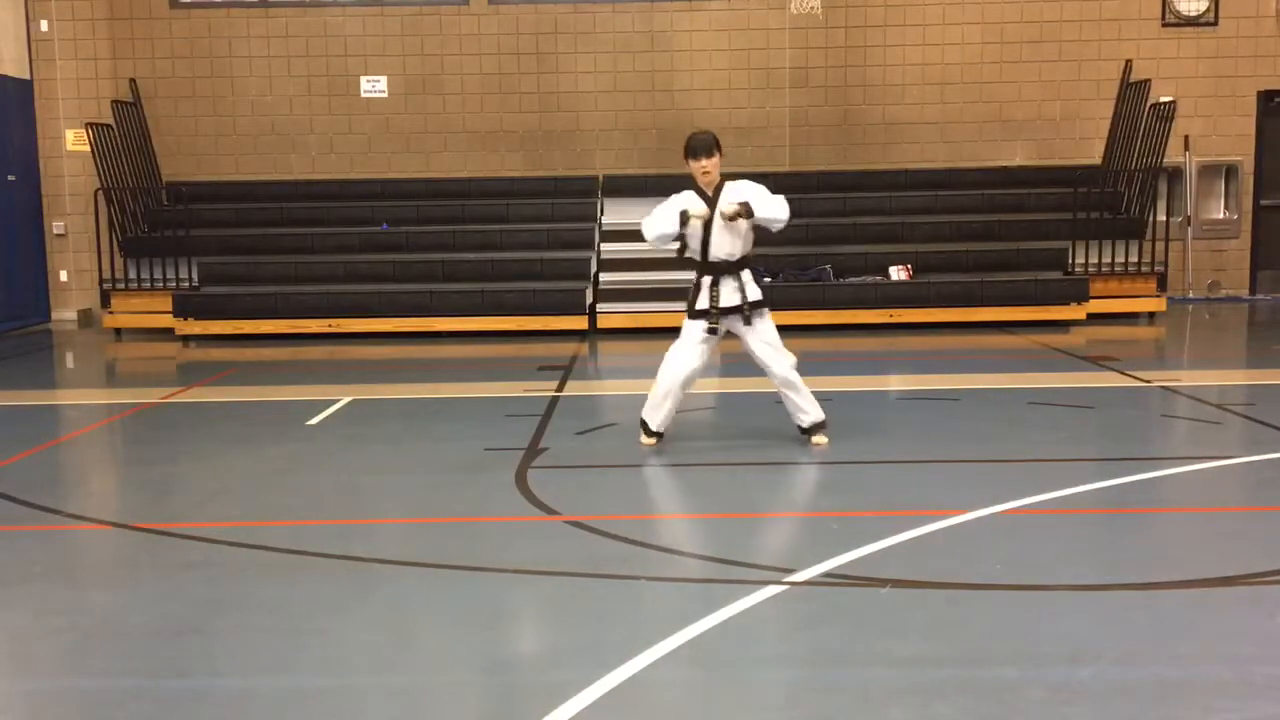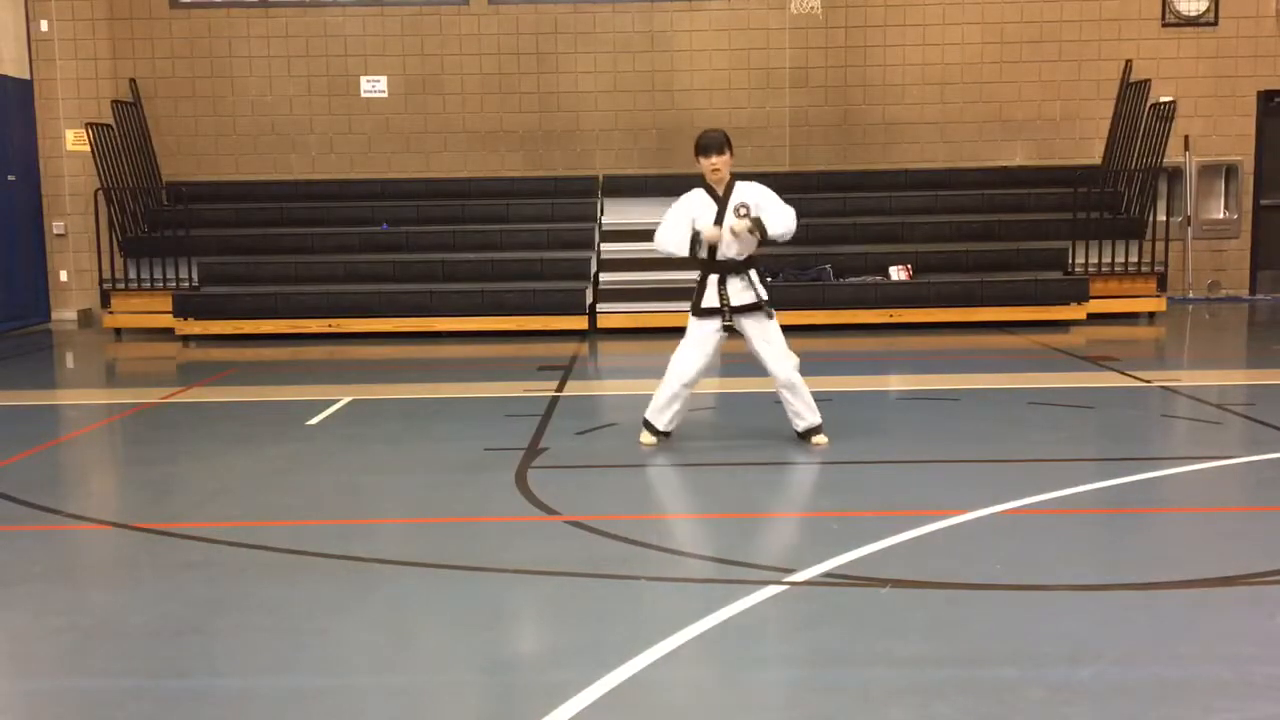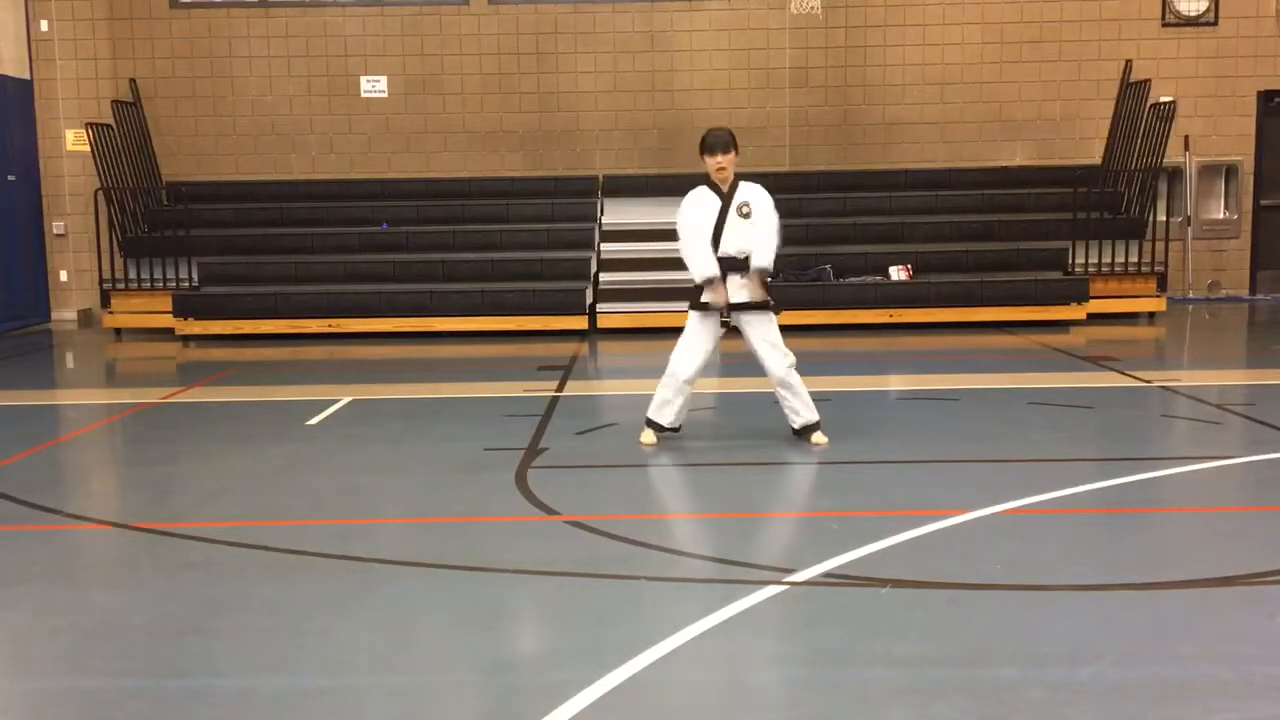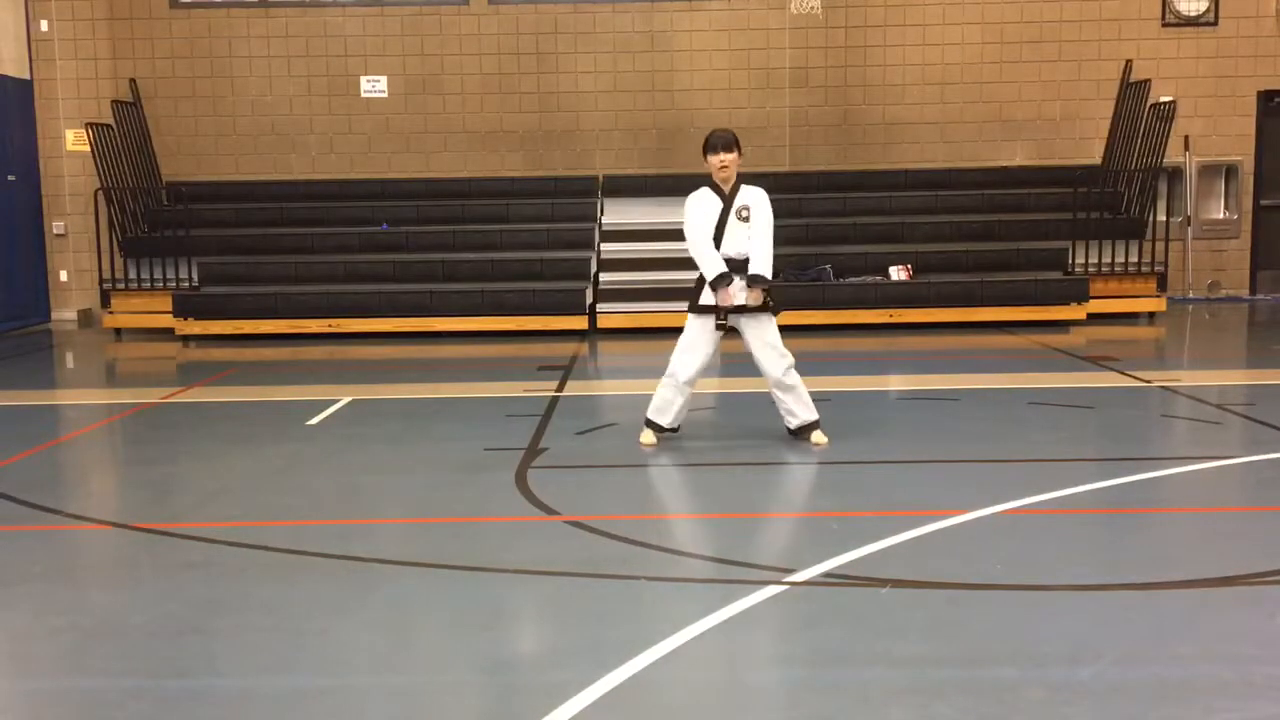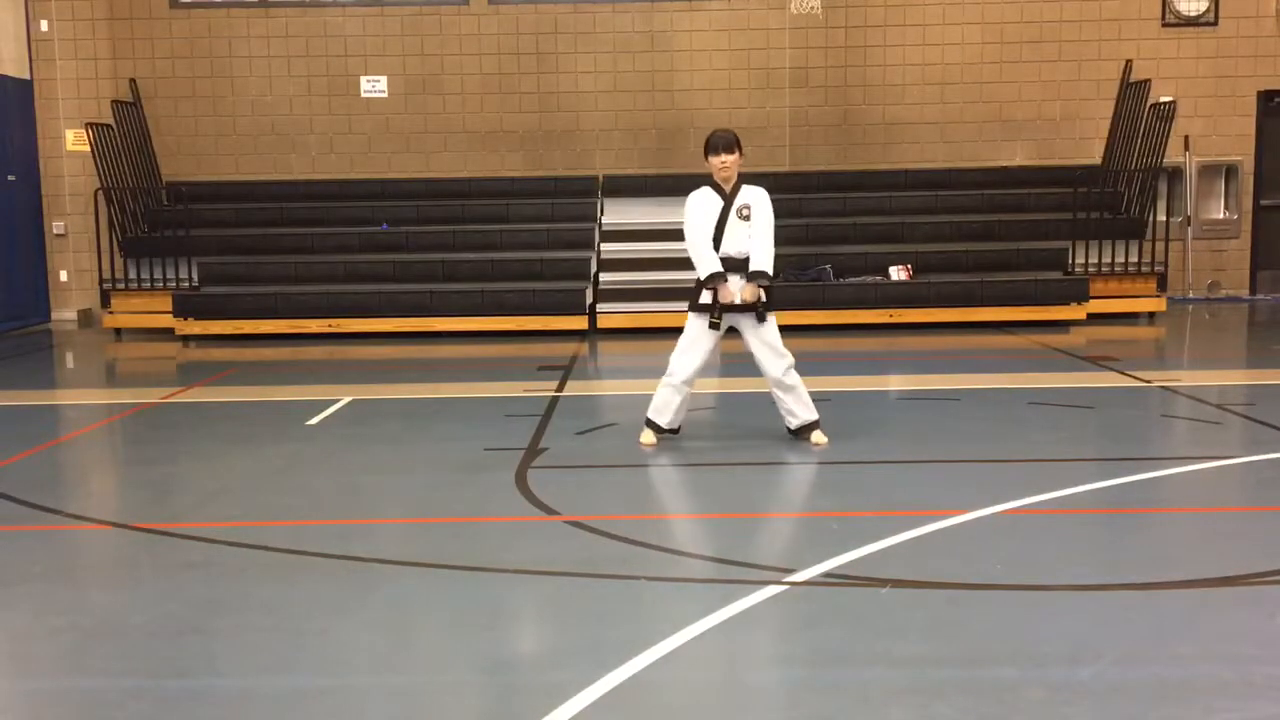
dt=0.1s
person 1, frame 1
left shoulder: (742, 191)
right shoulder: (680, 203)
left elbow: (780, 212)
right elbow: (652, 232)
left wrist: (744, 209)
right wrist: (686, 217)
left hip: (742, 289)
right hip: (705, 292)
left knee: (777, 361)
right knee: (678, 366)
left ankle: (813, 423)
right ankle: (653, 426)
person 1, frame 2
left shoulder: (754, 192)
right shoulder: (690, 201)
left elbow: (787, 220)
right elbow: (664, 240)
left wrist: (755, 226)
right wrist: (699, 237)
left hip: (750, 288)
right hip: (712, 292)
left knee: (782, 364)
right knee: (686, 366)
left ankle: (810, 425)
right ankle: (655, 424)
person 1, frame 3
left shoulder: (754, 193)
right shoulder: (695, 198)
left elbow: (767, 233)
right elbow: (691, 244)
left wrist: (758, 275)
right wrist: (711, 284)
left hip: (749, 285)
right hip: (712, 288)
left knee: (778, 361)
right knee: (685, 361)
left ankle: (807, 423)
right ankle: (658, 422)
person 1, frame 4
left shoulder: (756, 196)
right shoulder: (697, 200)
left elbow: (762, 242)
right elbow: (701, 245)
left wrist: (756, 285)
right wrist: (722, 286)
left hip: (749, 288)
right hip: (711, 289)
left knee: (776, 362)
right knee: (686, 363)
left ankle: (806, 423)
right ankle: (657, 422)
person 1, frame 5
left shoulder: (757, 196)
right shoulder: (698, 199)
left elbow: (763, 240)
right elbow: (698, 243)
left wrist: (755, 282)
right wrist: (720, 284)
left hip: (749, 286)
right hip: (710, 289)
left knee: (777, 362)
right knee: (685, 362)
left ankle: (807, 423)
right ankle: (657, 423)
